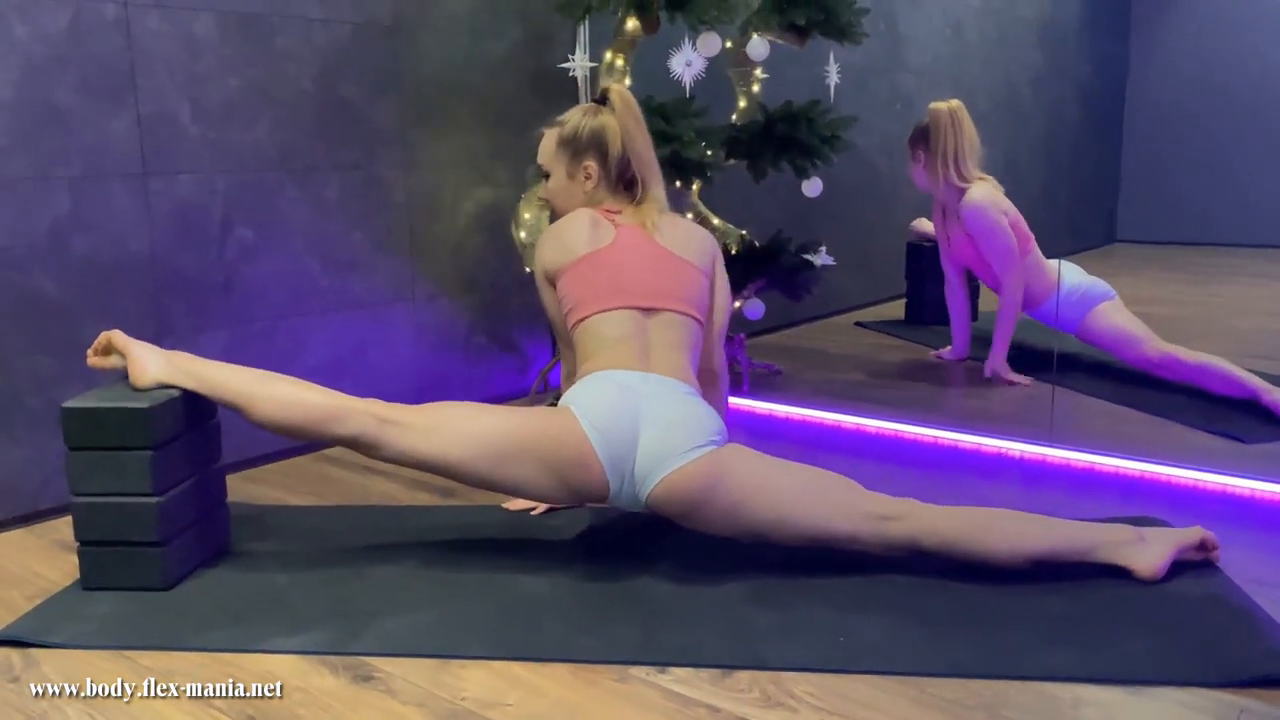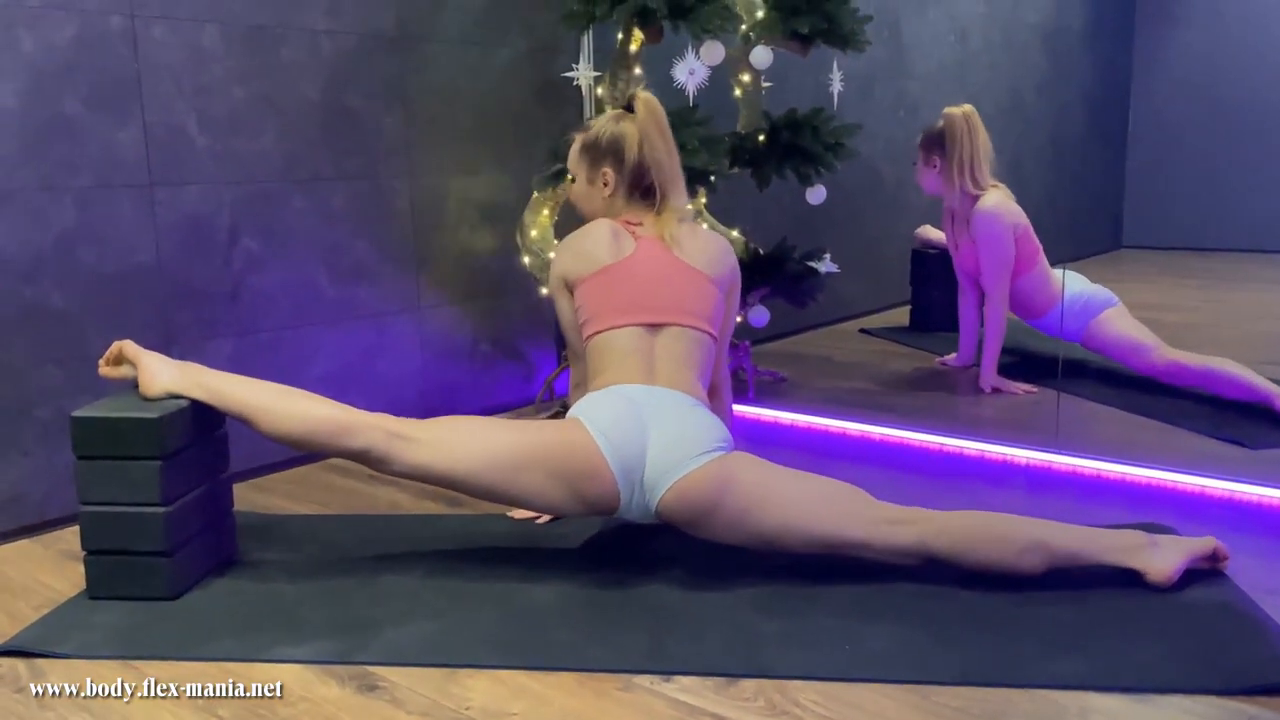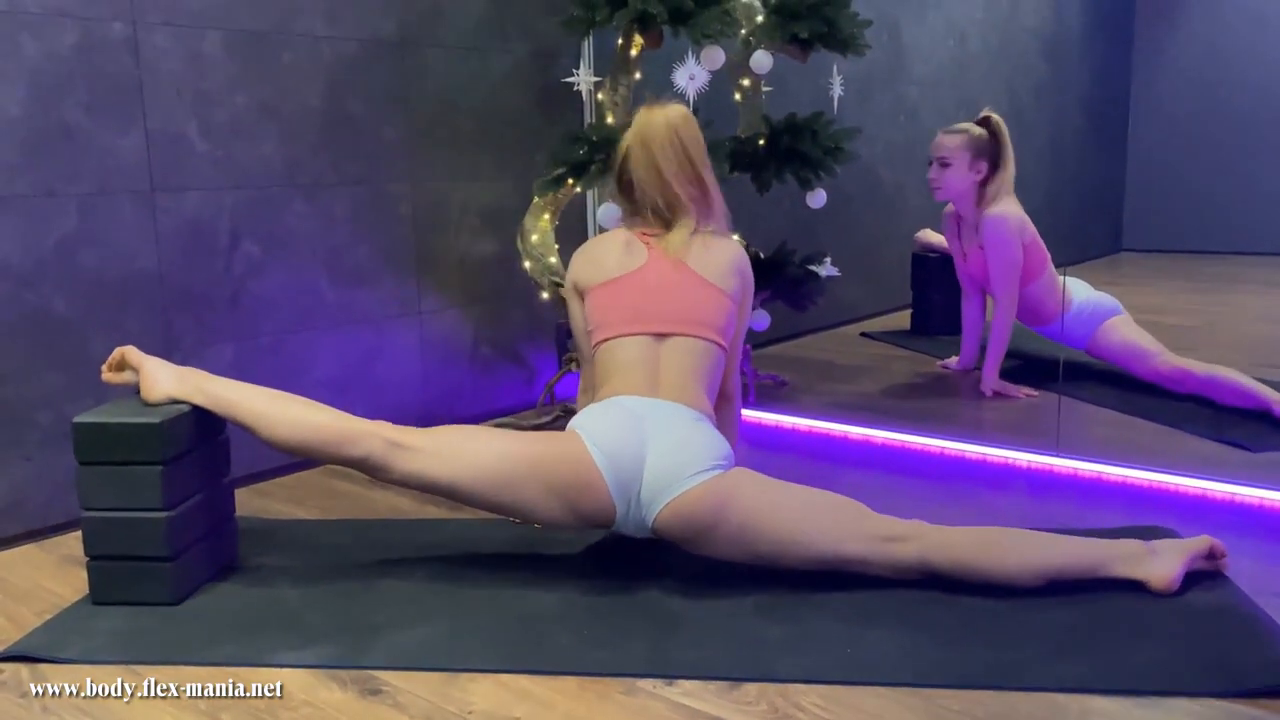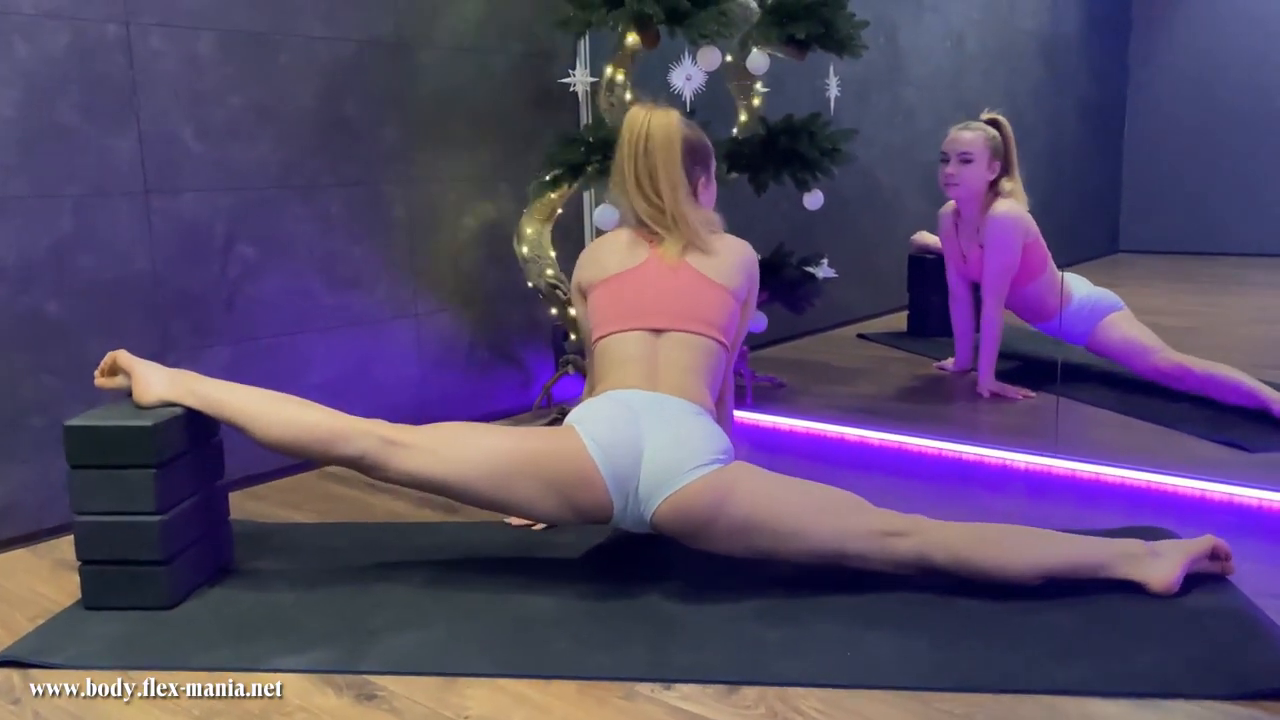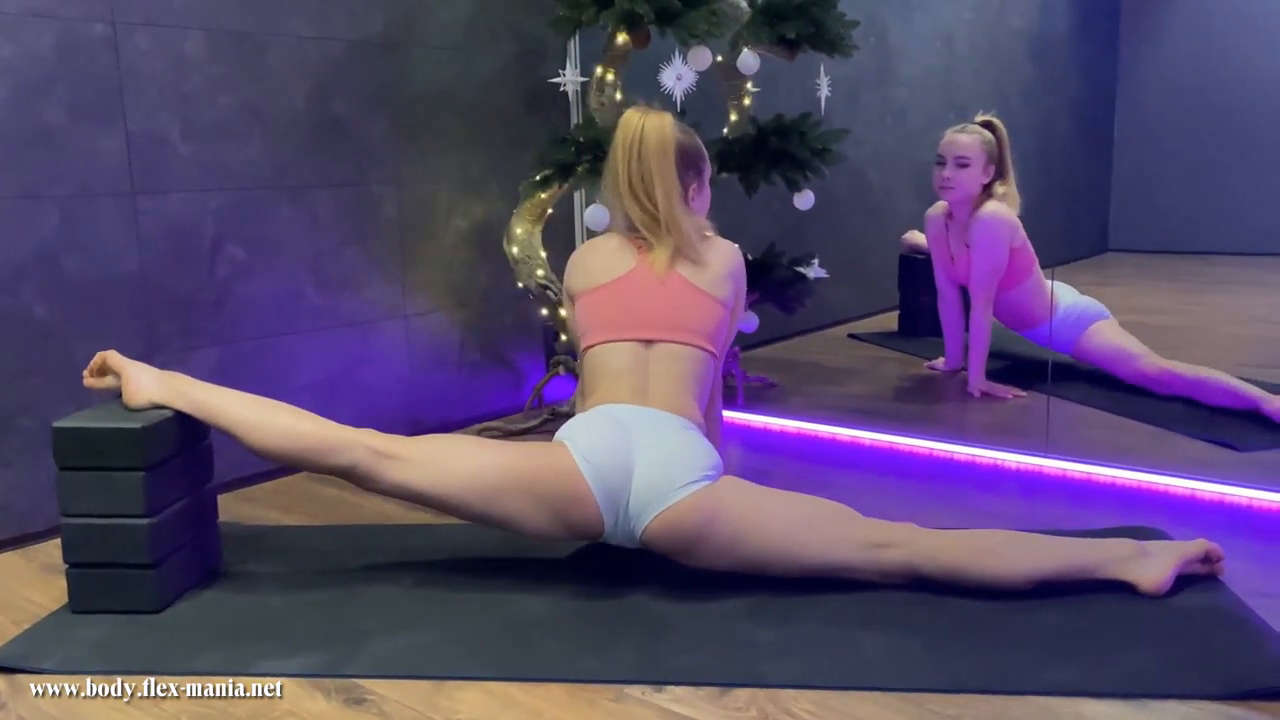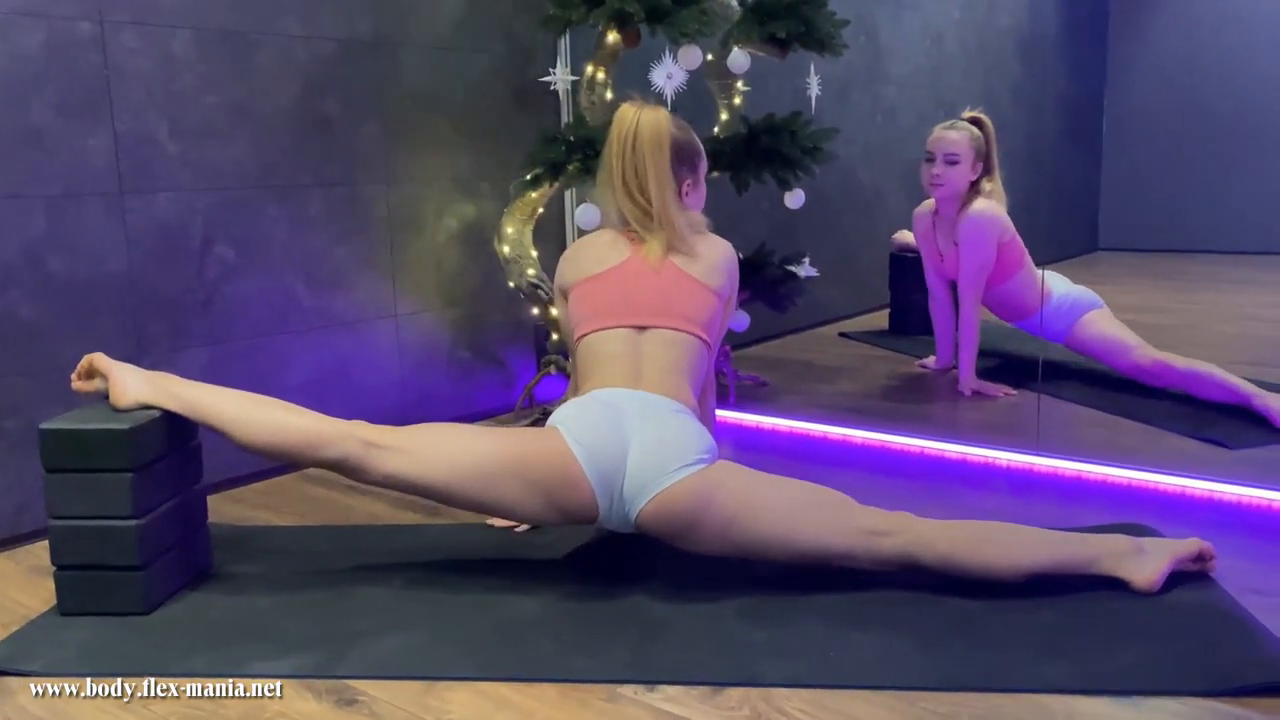
dt=0.3s
person 1, frame 1
left shoulder: (558, 240)
right shoulder: (699, 240)
left wrist: (568, 481)
right wrist: (701, 466)
left hip: (595, 427)
right hip: (682, 441)
left knee: (370, 422)
right knee: (894, 523)
left ankle: (164, 363)
person 1, frame 2
left shoulder: (574, 250)
right shoulder: (716, 247)
left wrist: (582, 484)
left hip: (604, 439)
right hip: (688, 450)
left knee: (377, 437)
right knee: (903, 531)
left ankle: (174, 375)
person 1, frame 3
left shoulder: (588, 256)
right shoulder: (731, 256)
left hip: (599, 452)
right hip: (687, 470)
left knee: (379, 446)
right knee: (904, 546)
person 1, frame 4
left shoulder: (595, 255)
right shoulder: (737, 255)
left hip: (594, 443)
right hip: (686, 460)
left knee: (372, 443)
right knee: (902, 539)
left ankle: (171, 382)
person 1, frame 5
left shoulder: (584, 259)
right shoulder: (725, 259)
left hip: (585, 462)
right hip: (676, 479)
left knee: (364, 454)
right knee: (892, 550)
person 1, frame 6
left shoulder: (578, 254)
right shoulder: (717, 253)
left hip: (579, 446)
right hip: (671, 459)
left knee: (356, 445)
right knee: (889, 536)
person 2, frame 1
left shoulder: (976, 206)
right shoulder: (944, 204)
left elbow: (1012, 286)
right elbow: (953, 278)
left wrist: (996, 358)
right wrist: (959, 346)
left hip: (1072, 299)
right hip: (1050, 287)
left knee: (1159, 357)
person 2, frame 2
left shoulder: (990, 212)
right shoulder: (952, 211)
left elbow: (996, 299)
right elbow: (968, 287)
left wrist: (988, 373)
right wrist: (965, 354)
left hip: (1077, 308)
right hip: (1053, 294)
left knee: (1167, 365)
person 2, frame 3
left shoulder: (1000, 219)
right shoulder: (952, 217)
left elbow: (1005, 305)
right elbow: (971, 293)
left wrist: (990, 376)
right wrist: (967, 358)
left hip: (1082, 316)
right hip: (1049, 313)
left knee: (1170, 371)
person 2, frame 4
left shoulder: (1004, 218)
right shoulder: (948, 217)
left elbow: (992, 305)
right elbow: (959, 294)
left wrist: (986, 377)
right wrist: (962, 360)
left hip: (1083, 311)
right hip: (1045, 310)
left knee: (1170, 368)
person 2, frame 5
left shoulder: (993, 220)
right shoulder: (936, 219)
left elbow: (981, 304)
right elbow: (948, 293)
left wrist: (977, 378)
right wrist: (953, 359)
left hip: (1067, 319)
right hip: (1029, 321)
left knee: (1157, 374)
person 2, frame 6
left shoulder: (981, 216)
right shoulder: (923, 216)
left elbow: (968, 302)
right elbow: (939, 292)
left wrist: (968, 377)
right wrist: (944, 357)
left hip: (1060, 308)
right hip: (1024, 309)
left knee: (1150, 365)
